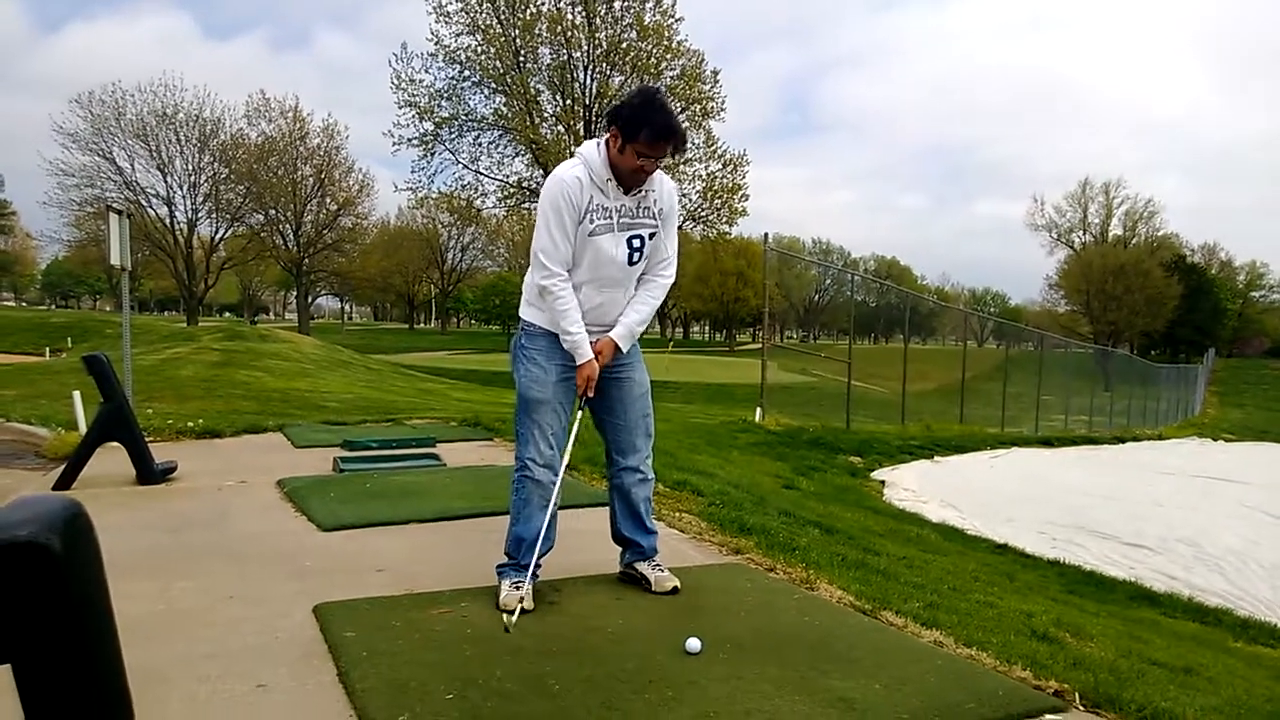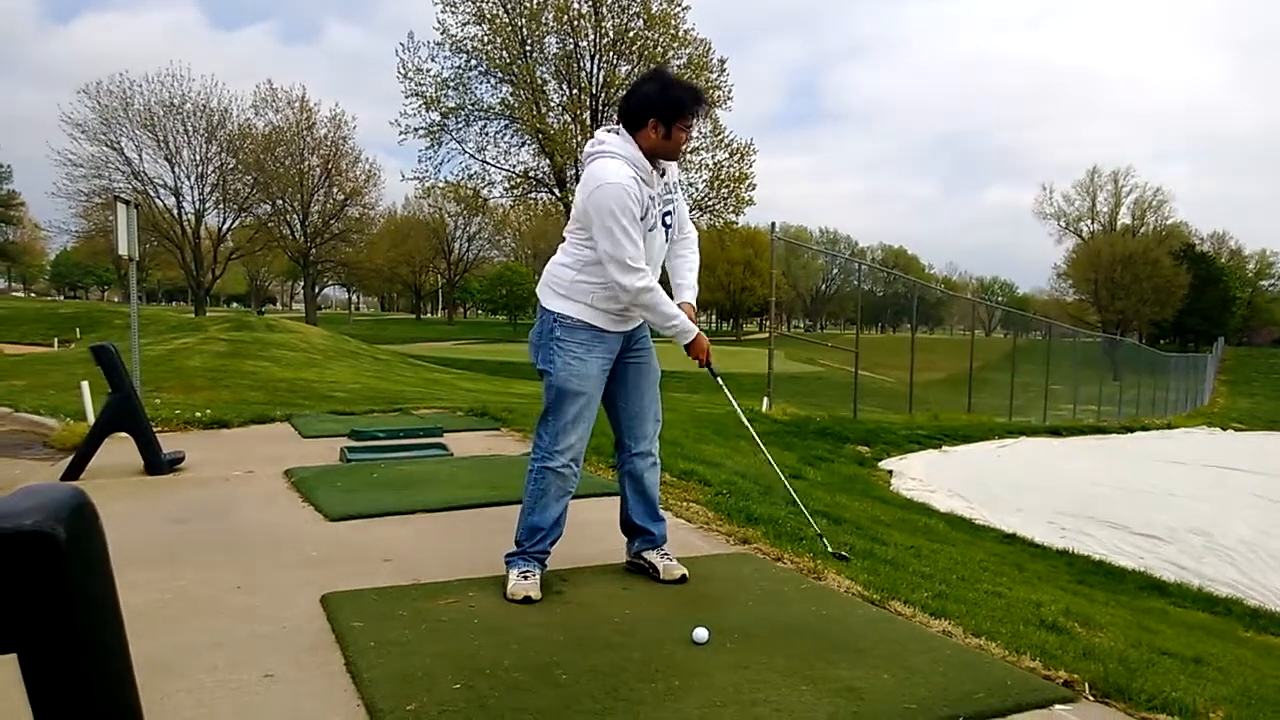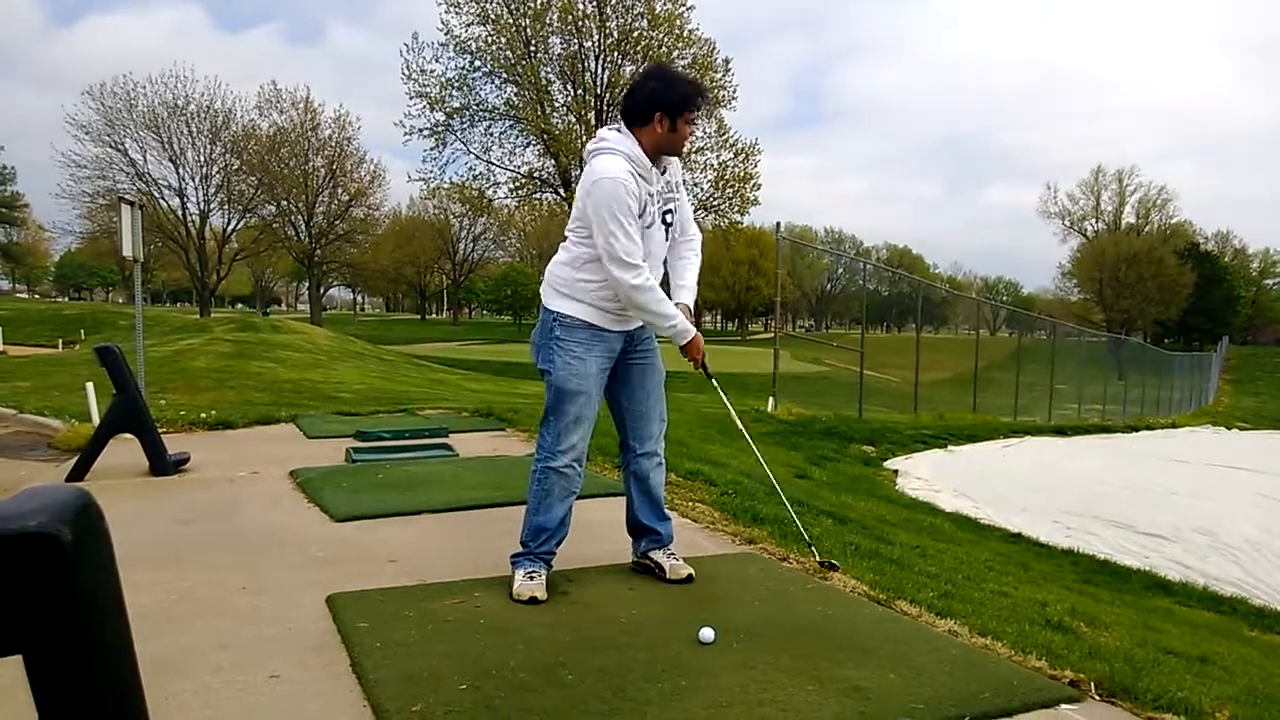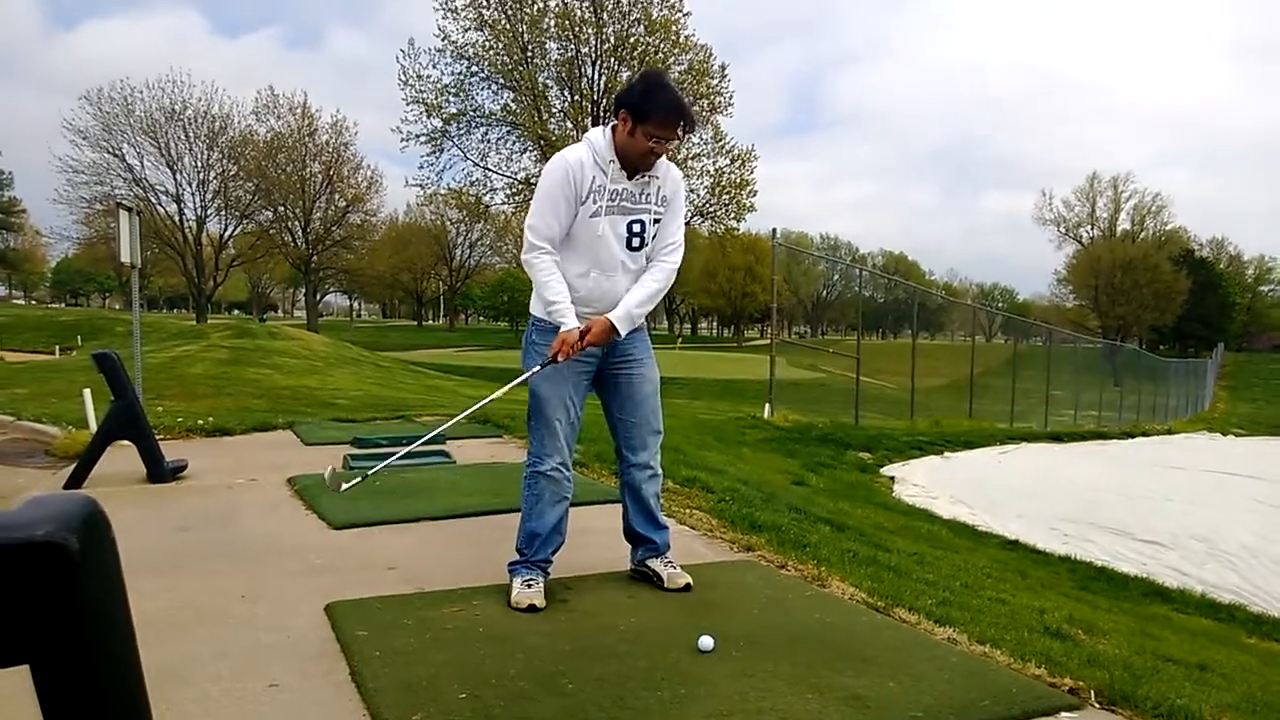
dt=0.5s
person 1, frame 1
left shoulder: (663, 192)
right shoulder: (568, 182)
left elbow: (660, 274)
right elbow: (550, 277)
left wrist: (615, 339)
right wrist: (580, 353)
left hip: (618, 340)
right hip: (551, 336)
left knee: (633, 455)
right knee: (540, 461)
left ankle: (639, 555)
right ankle: (518, 570)
person 1, frame 2
left shoulder: (663, 167)
right shoulder: (611, 180)
left elbow: (681, 234)
right elbow: (631, 278)
left wrist: (687, 301)
right wrist: (686, 334)
left hip: (629, 324)
right hip: (576, 323)
left knee: (642, 442)
right knee: (562, 450)
left ankle: (647, 544)
right ankle: (528, 559)
person 1, frame 3
left shoulder: (667, 167)
right shoulder: (612, 177)
left elbow: (685, 236)
right elbow: (627, 275)
left wrist: (683, 302)
right wrist: (683, 332)
left hip: (633, 325)
right hip: (577, 323)
left knee: (647, 442)
right knee: (565, 450)
left ankle: (652, 543)
right ankle: (533, 559)
person 1, frame 4
left shoulder: (669, 181)
right shoulder: (571, 165)
left elbow: (665, 262)
right elbow: (538, 250)
left wrist: (615, 320)
right wrist: (566, 322)
left hip: (627, 332)
right hip: (559, 331)
left knee: (643, 450)
right knee: (551, 457)
left ankle: (650, 552)
right ankle: (530, 568)
